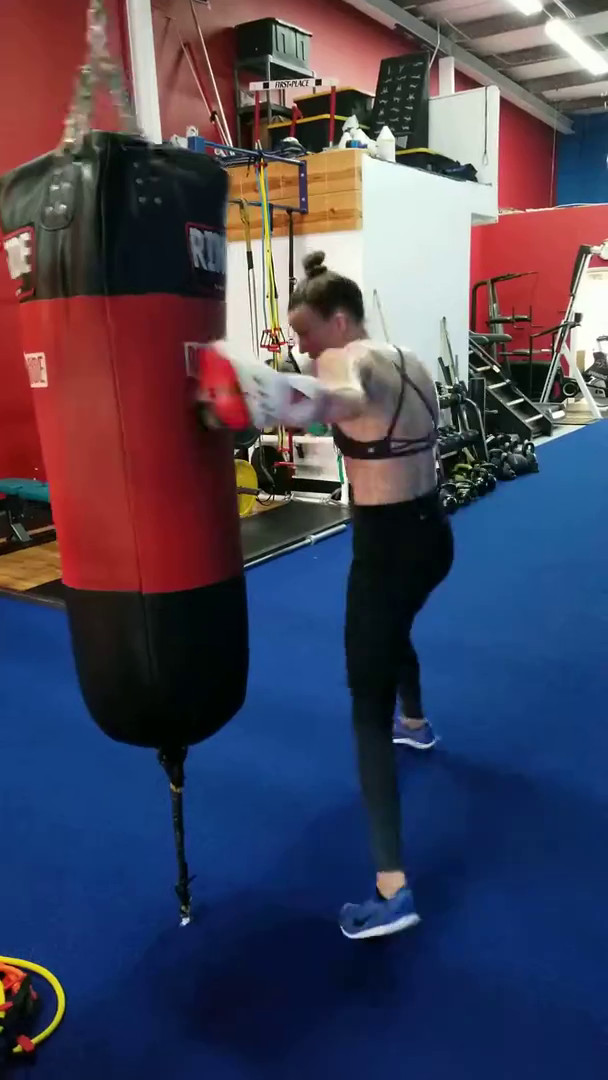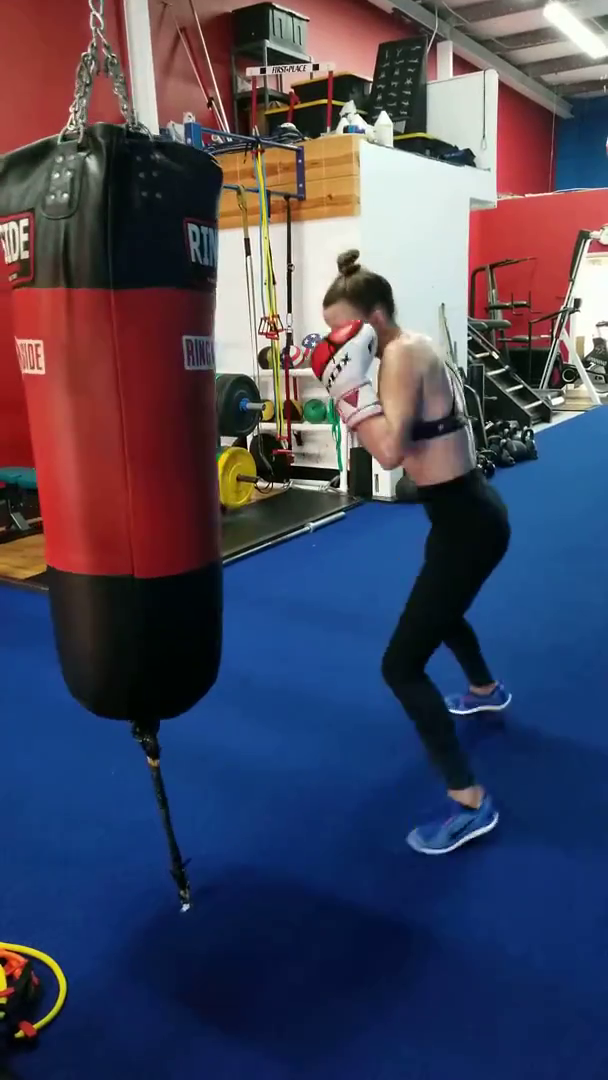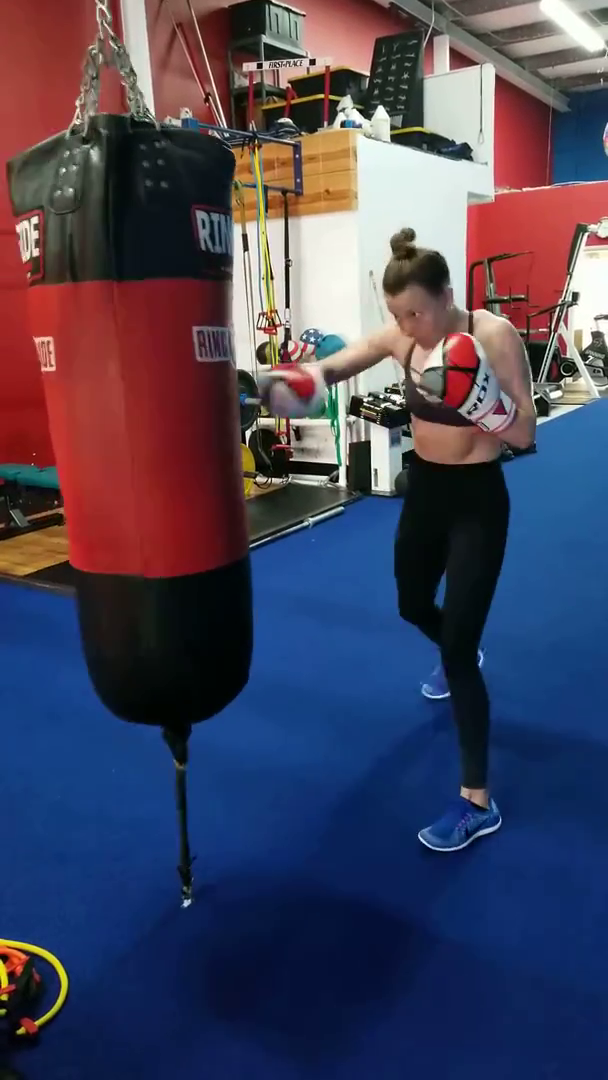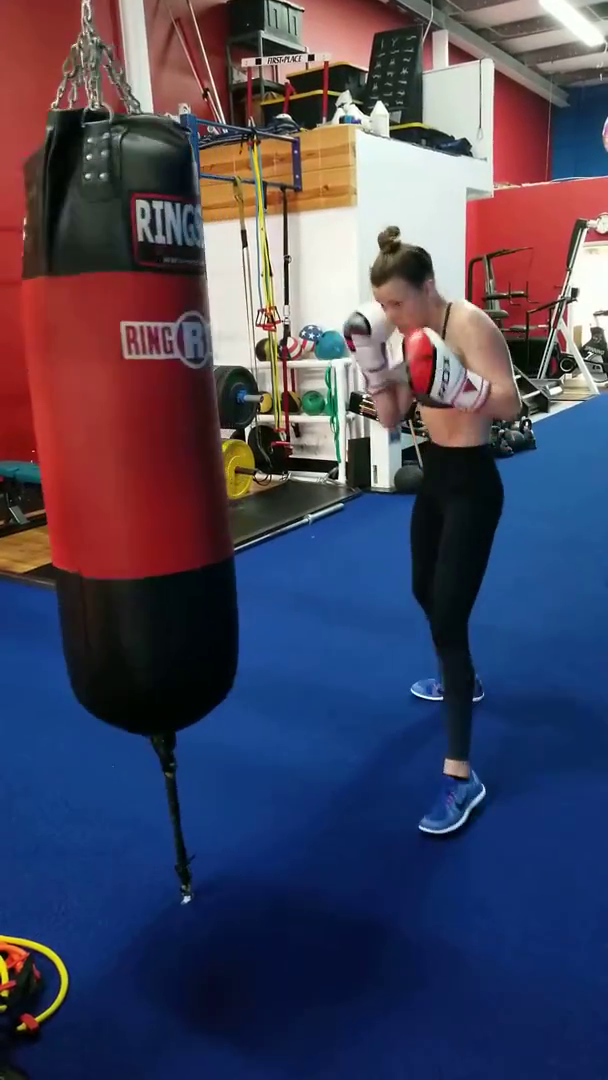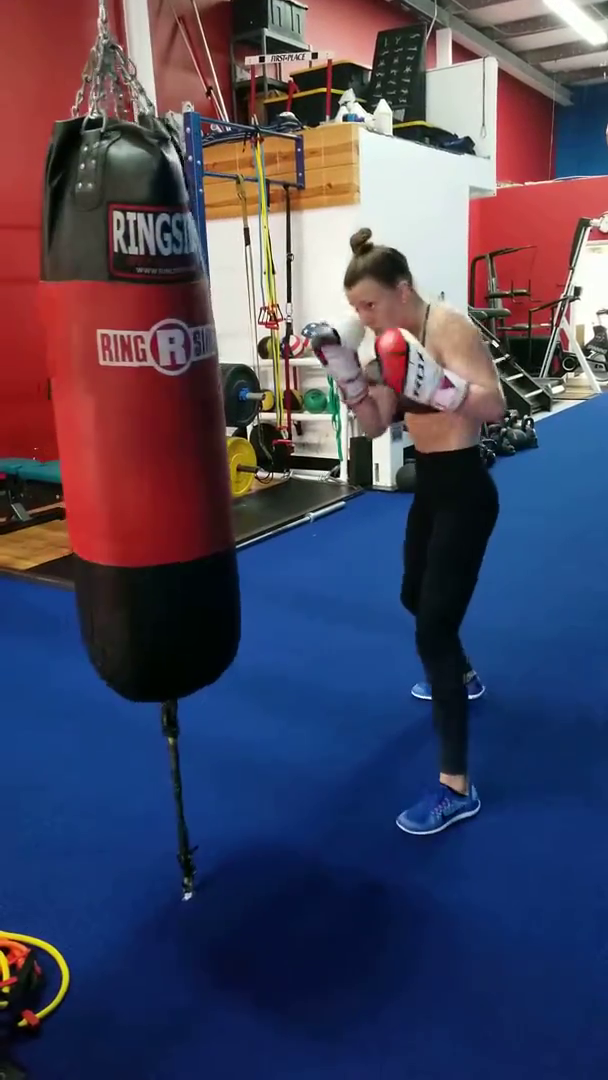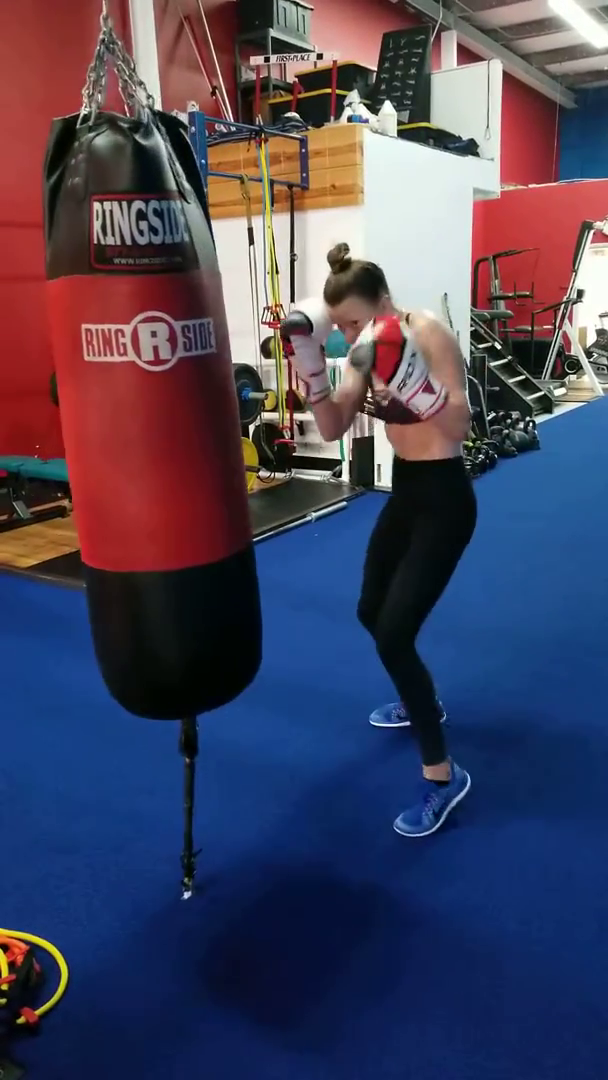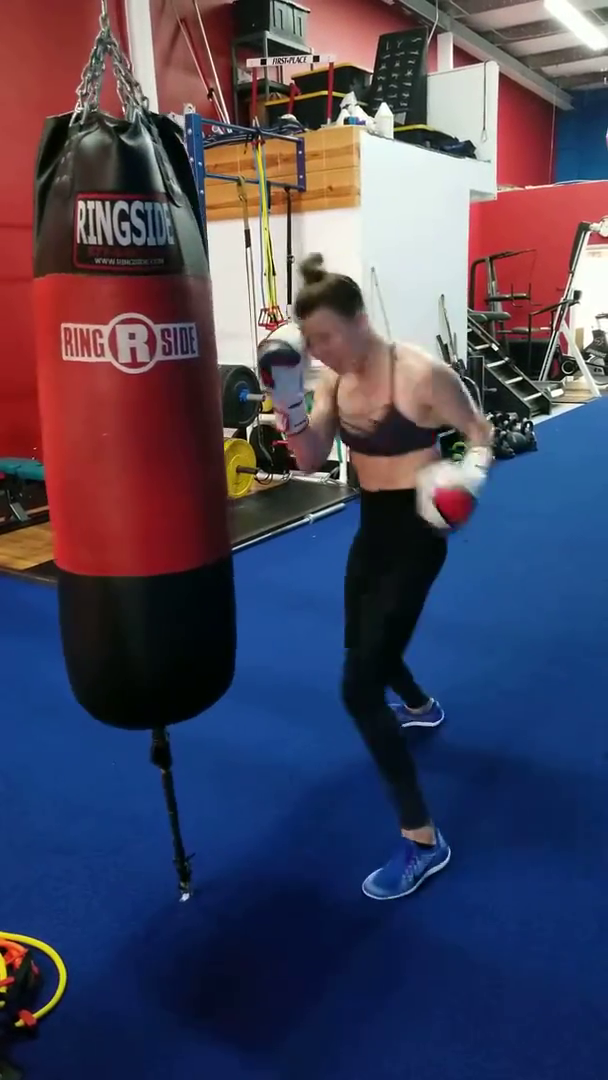
dt=0.4s
person 1, frame 1
left shoulder: (357, 358)
right shoulder: (409, 361)
left elbow: (345, 393)
left wrist: (273, 386)
left hip: (388, 547)
right hip: (431, 535)
left knee: (368, 715)
right knee: (385, 632)
left ankle: (390, 889)
right ankle: (415, 718)
person 1, frame 2
left shoulder: (404, 356)
right shoulder: (407, 351)
left elbow: (390, 451)
right elbow: (404, 432)
left wrist: (347, 386)
right wrist: (353, 390)
left hip: (470, 525)
right hip: (465, 512)
left knee: (400, 667)
right knee: (437, 614)
left ankle: (470, 801)
right ankle: (486, 691)
person 1, frame 3
left shoulder: (495, 333)
right shoulder: (398, 336)
left elbow: (522, 433)
right elbow: (336, 367)
left wrist: (481, 386)
right wrist: (307, 379)
left hip: (477, 500)
right hip: (422, 491)
left knee: (458, 647)
right knee: (414, 607)
left ankle: (477, 802)
right ankle: (460, 660)
person 1, frame 4
left shoulder: (469, 322)
right shoulder: (414, 337)
left elbow: (509, 407)
right elbow: (390, 416)
left wrist: (448, 374)
right wrist: (370, 355)
left hip: (471, 482)
right hip: (434, 474)
left knee: (446, 616)
right knee: (425, 590)
left ankle: (460, 775)
right ankle: (463, 679)
person 1, frame 5
left shoulder: (449, 324)
right shoulder: (396, 339)
left elbow: (492, 406)
right elbow: (374, 424)
left wrist: (426, 372)
right wrist: (344, 366)
left hip: (463, 489)
right hip: (431, 484)
left knee: (433, 633)
right knee: (417, 597)
left ankle: (456, 787)
right ankle: (464, 679)
person 1, frame 6
left shoulder: (431, 334)
right shoulder: (366, 354)
left elbow: (458, 422)
right elbow: (331, 428)
left wrist: (406, 369)
right wrist: (309, 359)
left hip: (445, 499)
right hip: (404, 492)
left knee: (393, 633)
right knee: (372, 613)
left ankle: (441, 776)
right ankle: (421, 701)
person 1, frame 7
left shoulder: (417, 368)
right shoulder: (336, 379)
left elbow: (479, 435)
right elbow: (309, 460)
left wrist: (467, 476)
right wrist: (287, 390)
left hip: (410, 536)
right hip: (378, 527)
left knee: (358, 690)
right knee: (367, 636)
left ankle: (424, 838)
right ankle: (418, 705)
